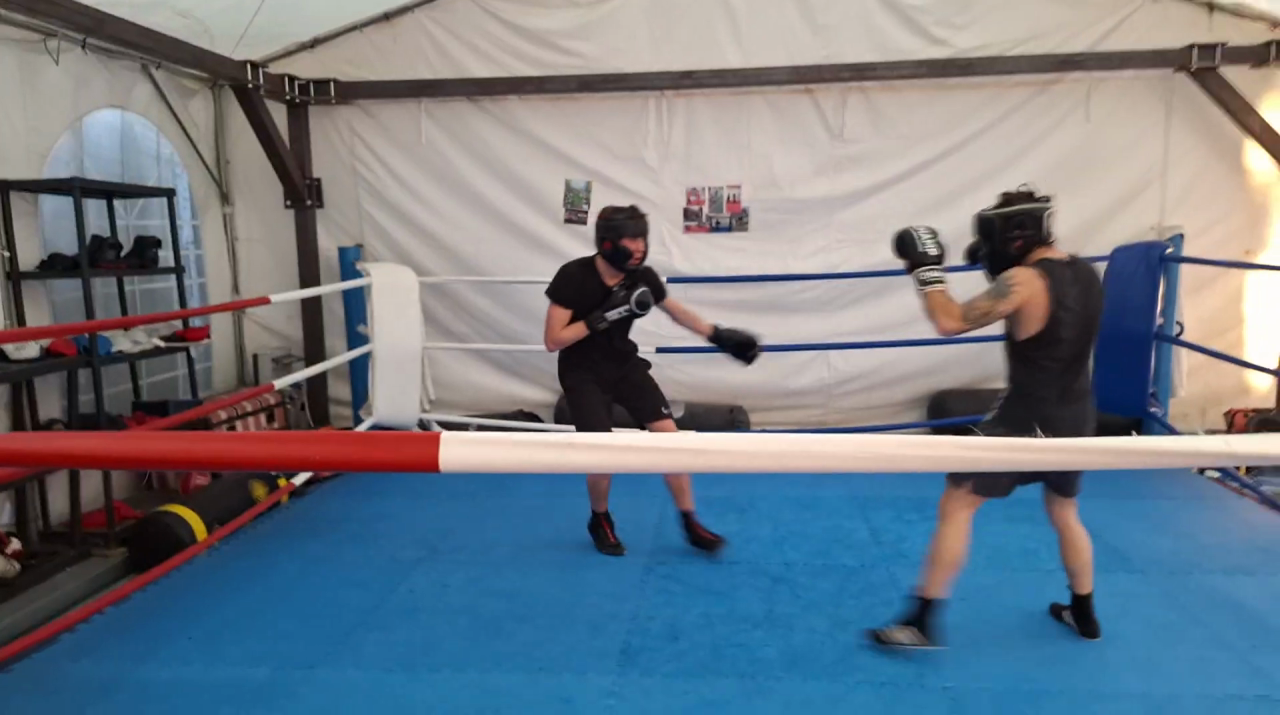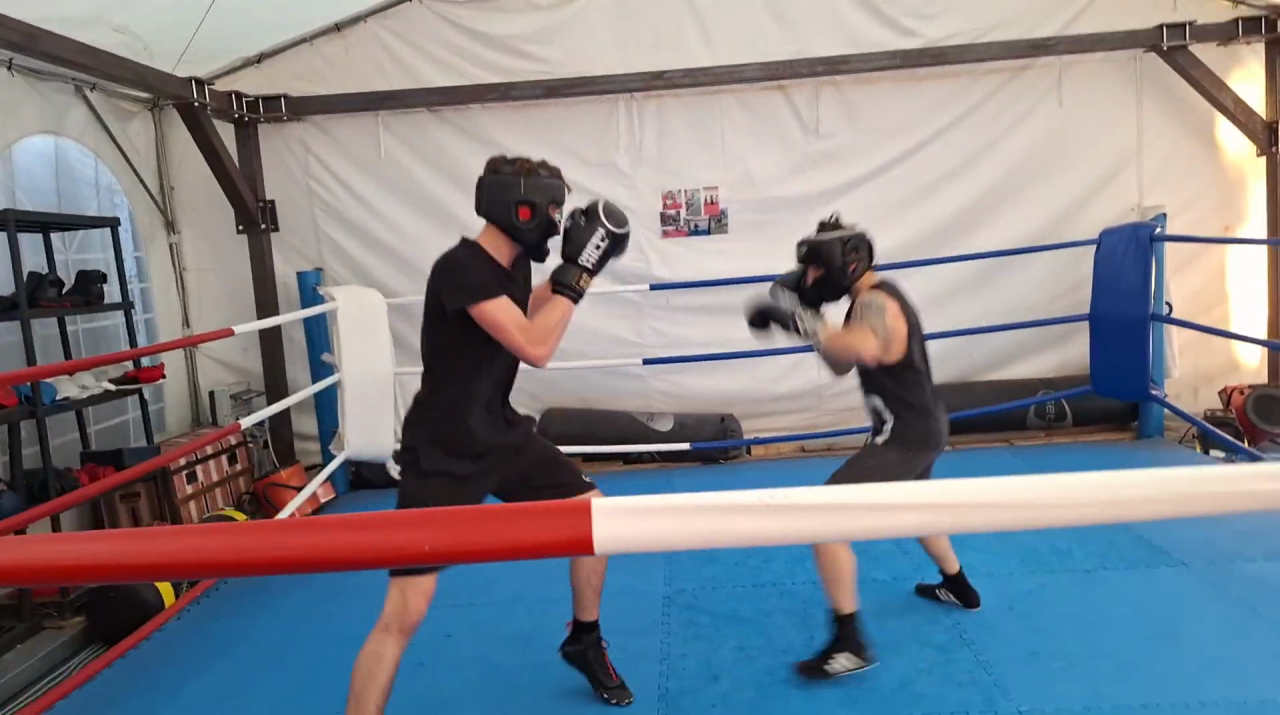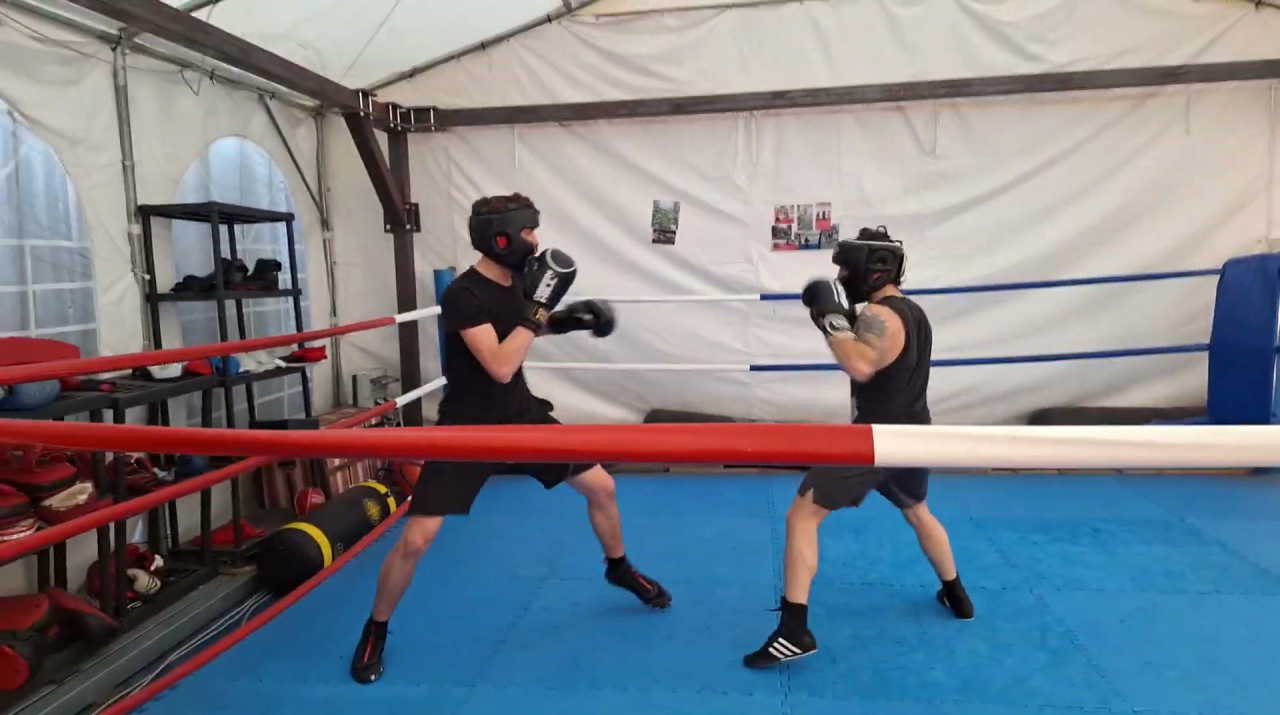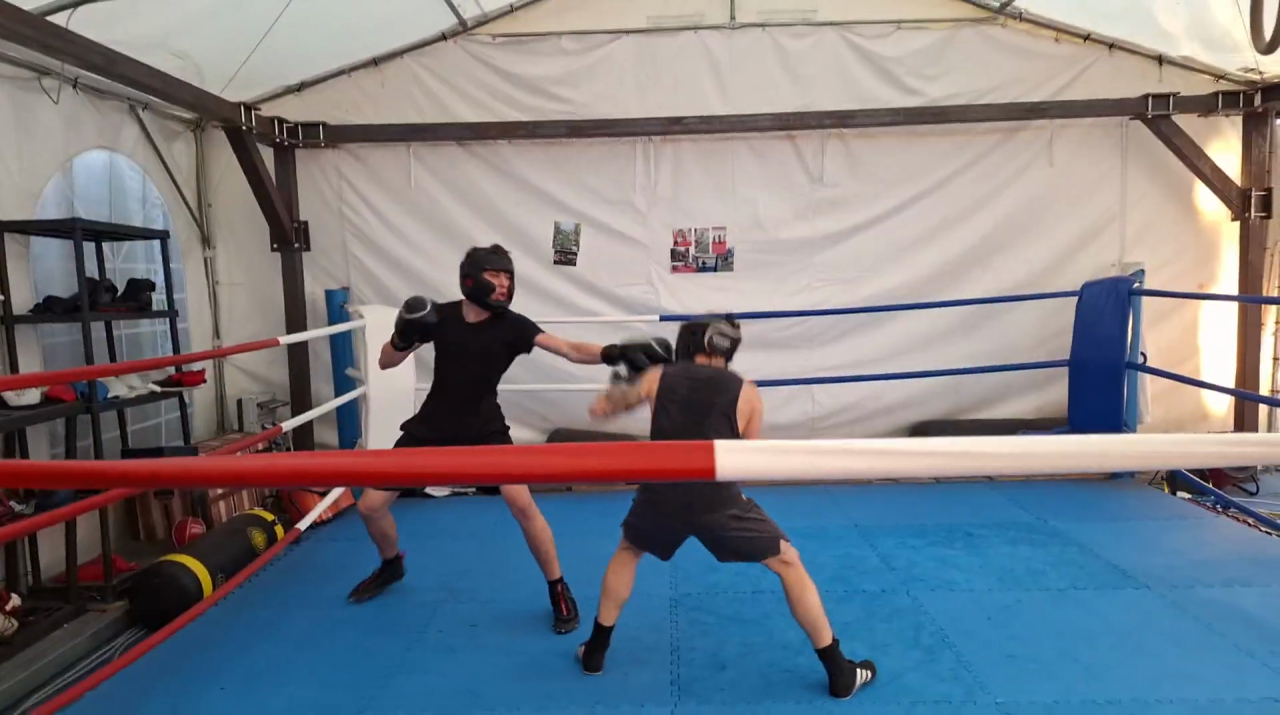
dt=1s
person 1, frame 1
left shoulder: (641, 277)
right shoulder: (571, 277)
left elbow: (677, 311)
right elbow: (553, 340)
left wrist: (719, 335)
right wrist: (602, 317)
left hip: (623, 365)
right hip: (583, 372)
left knee: (667, 436)
left ankle: (690, 521)
right ankle: (600, 518)
person 1, frame 2
left shoulder: (514, 260)
right shoulder: (460, 268)
left elbow: (533, 307)
right elbow: (536, 348)
left wrist: (585, 249)
right wrist: (579, 265)
left hip: (501, 435)
right hip: (443, 455)
right knee: (405, 612)
left ankle: (585, 642)
person 1, frame 3
left shoulder: (525, 277)
right shoulder: (463, 295)
right elbow: (501, 367)
left wrist: (578, 319)
right wrist: (541, 305)
left hip: (520, 415)
right hip: (464, 426)
left knee: (600, 487)
right knee: (415, 540)
left ankle: (621, 569)
right ankle: (376, 633)
person 1, frame 4
left shoulder: (512, 325)
right shoulder: (441, 316)
left elbow: (568, 349)
right elbow: (386, 363)
left wrist: (617, 351)
right wrist: (402, 338)
left hip: (483, 428)
right hip: (433, 425)
left knee: (520, 503)
right knee: (370, 504)
left ankle: (558, 590)
right ankle: (391, 565)
person 2, frame 1
left shoulder: (1022, 283)
right shoulder: (1087, 275)
left elbow: (949, 323)
left wrist: (926, 266)
right wrist: (1000, 268)
left hip: (1025, 419)
right hip: (1076, 416)
left knee: (956, 505)
right knee: (1063, 510)
left ankle: (921, 620)
right ankle: (1083, 611)
person 2, frame 2
left shoulder: (875, 302)
right shoulder: (872, 298)
left elbow: (860, 350)
right elbow: (841, 363)
left wrist: (793, 318)
right wrist: (807, 308)
left hip: (905, 436)
right hip: (922, 427)
left ankle: (850, 641)
right ankle: (958, 586)
person 2, frame 3
left shoulder: (878, 315)
right shoulder: (910, 310)
left elbow: (858, 366)
left wrist: (831, 318)
right wrist: (843, 318)
left knee: (802, 518)
right knee: (919, 513)
left ankle: (795, 630)
right ankle: (956, 595)
person 2, frame 4
left shoulder: (661, 376)
right shoulder: (746, 392)
left elbow: (600, 409)
left wrist: (624, 386)
left hip: (659, 494)
right hip: (715, 499)
left knee: (629, 552)
right knee: (789, 565)
left ankle: (596, 650)
right ankle: (839, 670)
